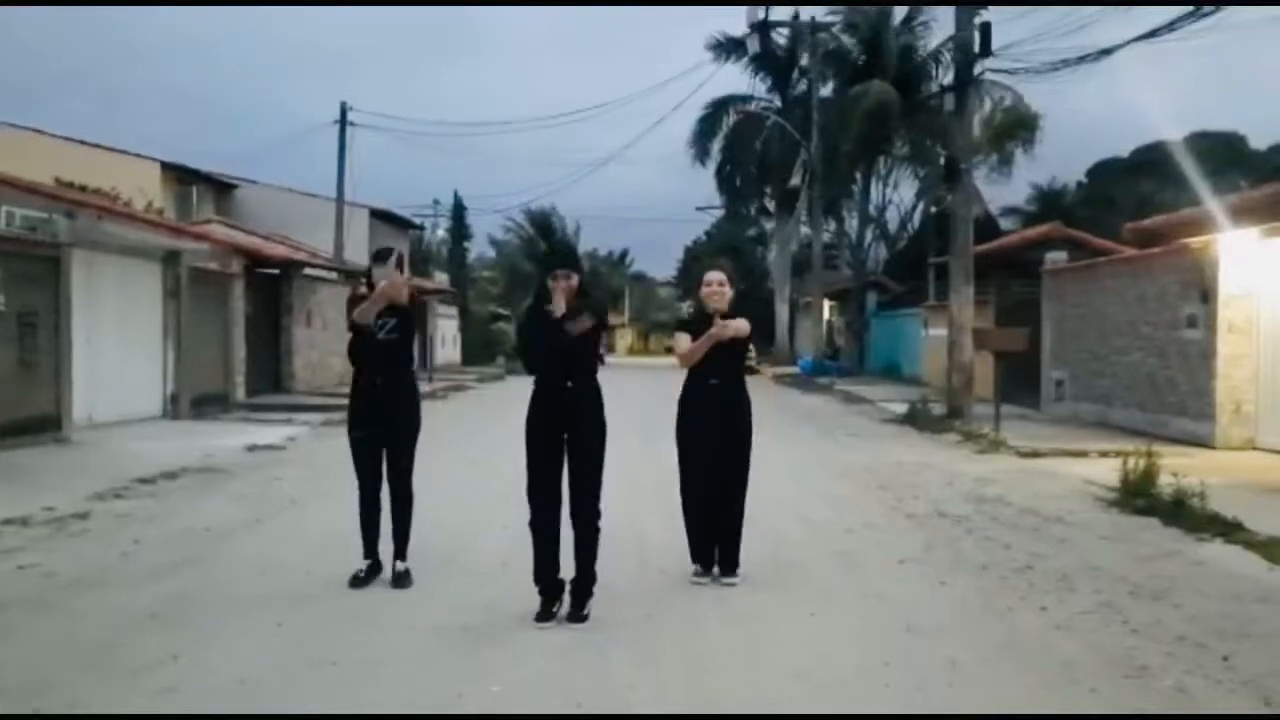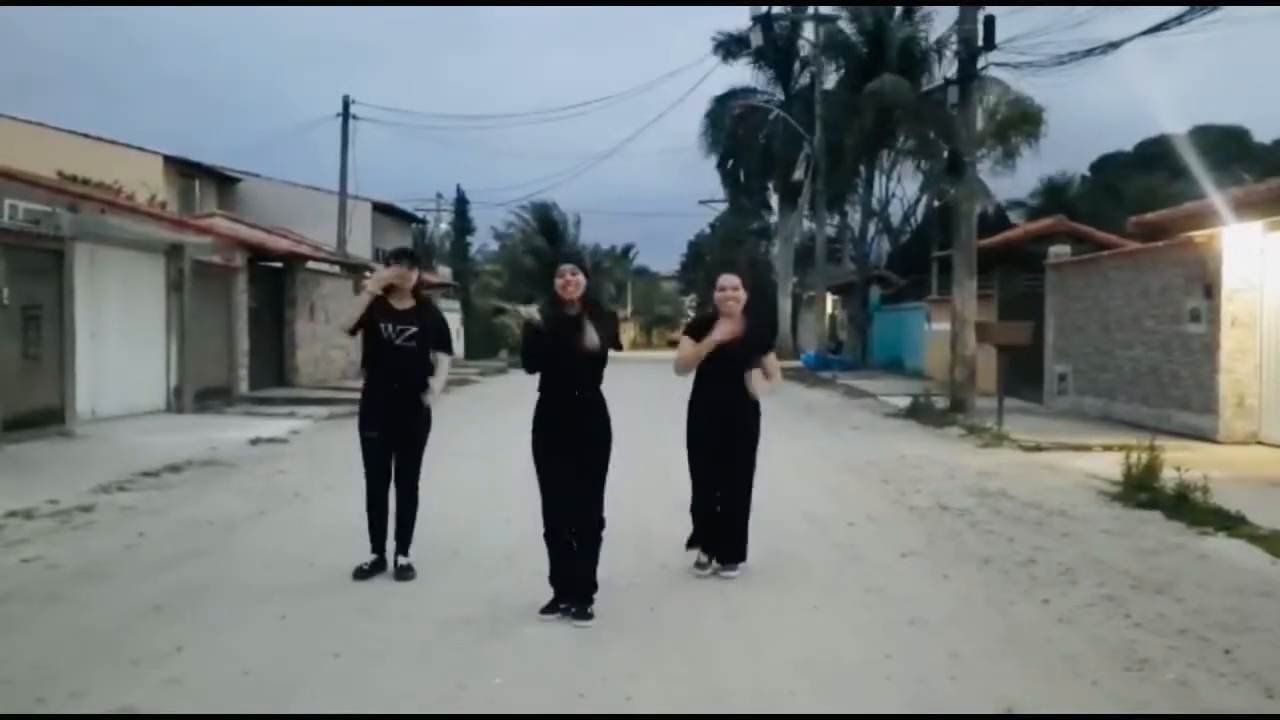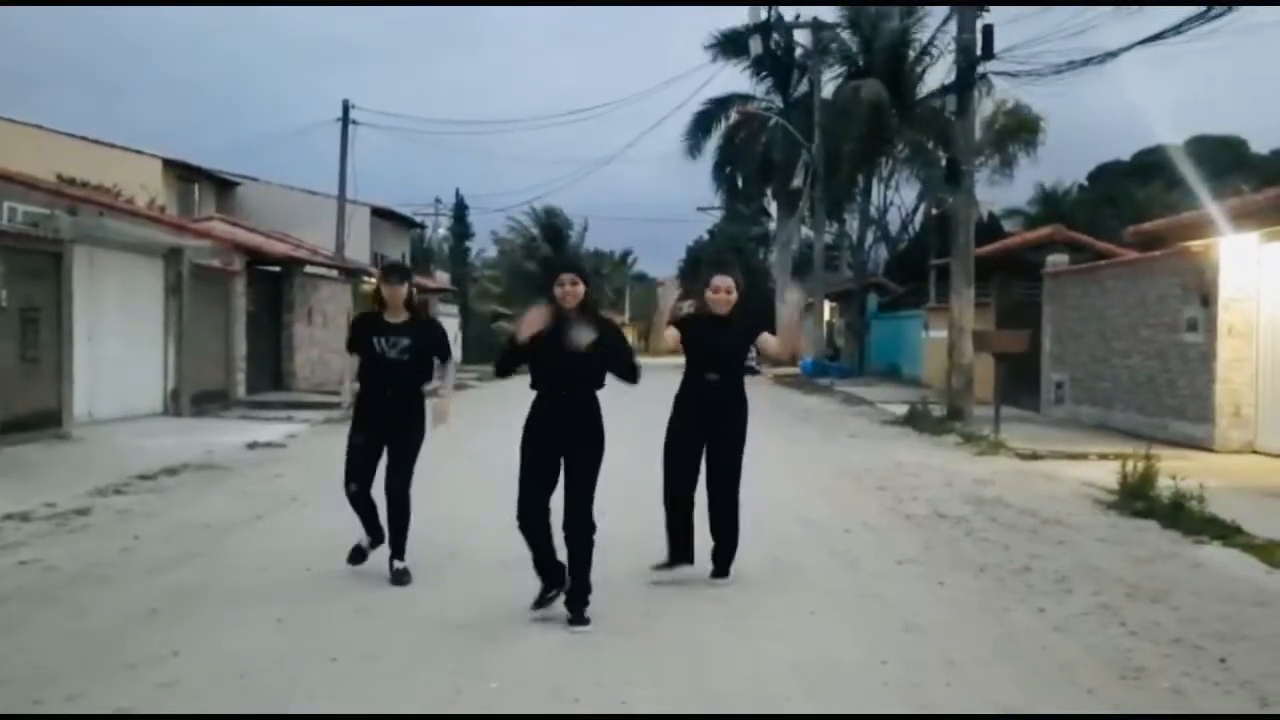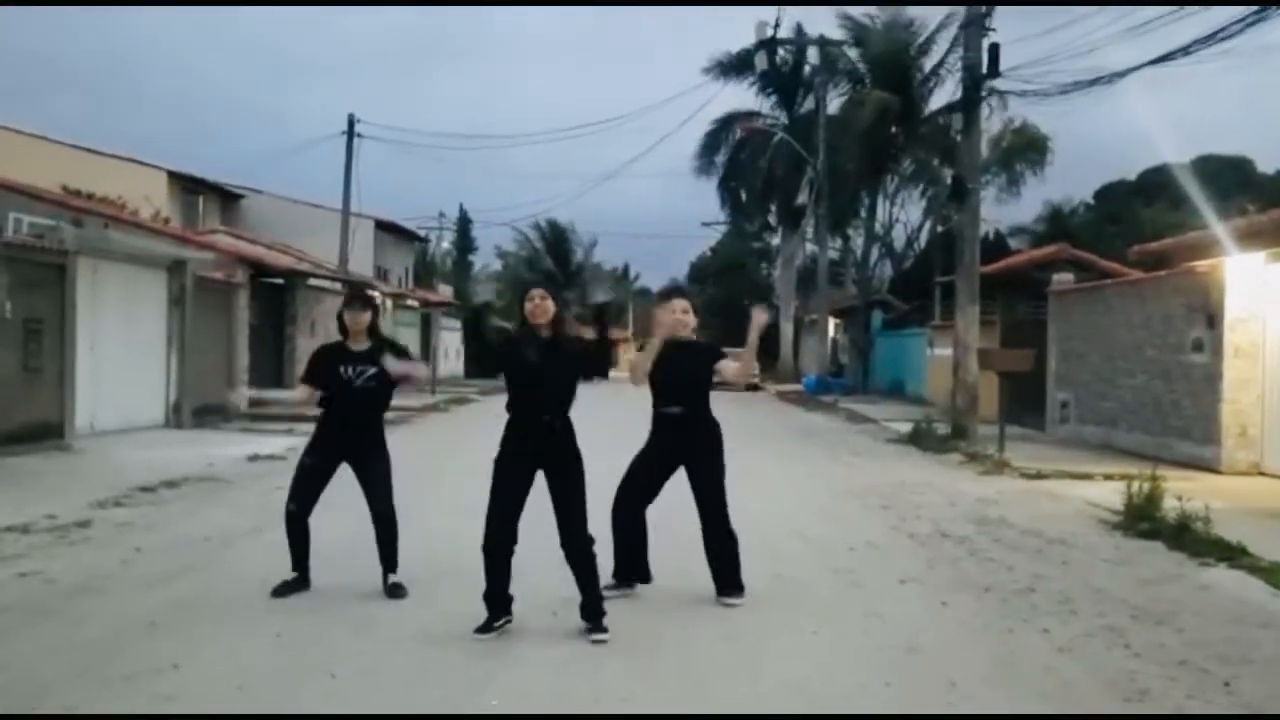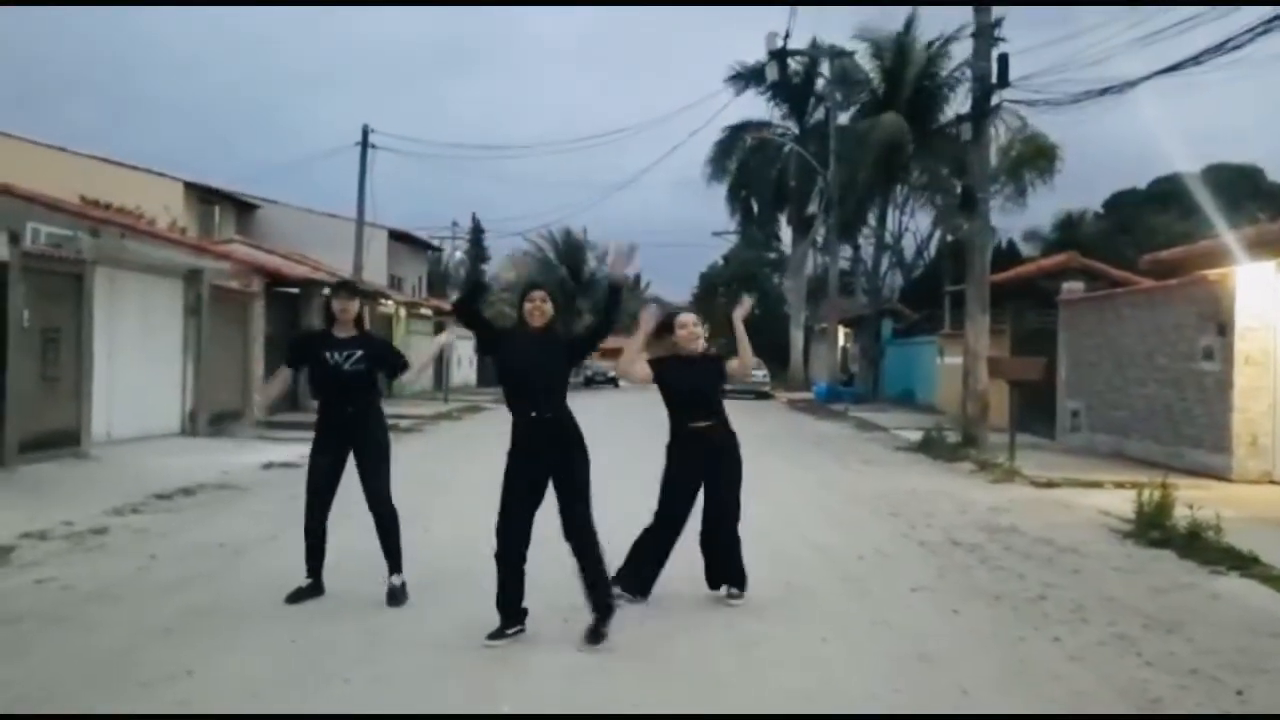
dt=1s
person 1, frame 1
left shoulder: (590, 310)
right shoulder: (534, 315)
left elbow: (591, 331)
right elbow: (532, 361)
left wrist: (564, 313)
right wrist: (564, 329)
left hip: (585, 409)
right hip: (545, 409)
left knee: (585, 505)
right knee: (542, 504)
left ankle: (581, 595)
right ankle: (548, 593)
person 1, frame 2
left shoulder: (603, 318)
right shoulder: (542, 319)
left elbow: (609, 340)
right elbow: (531, 364)
left wrist: (594, 341)
right wrist: (533, 326)
left hip: (590, 417)
right hip: (551, 417)
left knee: (587, 512)
right knee: (556, 512)
left ankle: (584, 595)
right ankle: (563, 591)
person 1, frame 3
left shoulder: (602, 328)
right shoulder: (538, 327)
left elbow: (631, 373)
right elbow: (502, 369)
left wrist: (594, 345)
right wrist: (520, 339)
left hip: (584, 424)
right hip: (542, 421)
left knee: (578, 516)
right knee: (531, 511)
left ankle: (578, 601)
right ankle: (552, 579)
person 1, frame 4
left shoulder: (573, 346)
right shoulder: (514, 345)
left hip: (560, 440)
right hip: (519, 441)
left knee: (575, 534)
right knee: (498, 531)
left ankle: (594, 614)
right ankle: (498, 609)
person 1, frame 5
left shoulder: (564, 344)
right shoulder: (505, 341)
left elbow: (601, 328)
right elbow: (463, 311)
left wrist: (615, 283)
right wrist: (488, 278)
left hip: (563, 439)
right hip: (525, 441)
left knee: (579, 525)
right knee: (510, 531)
left ankle: (602, 611)
right ankle: (512, 617)
person 2, frame 1
left shoulder: (405, 300)
right shoulder: (360, 300)
left elbow: (401, 295)
right elbow: (360, 318)
left wrist: (395, 285)
right wrist: (377, 293)
left hip: (401, 402)
right hip: (364, 401)
left knee: (400, 482)
right knee: (368, 485)
left ankle: (400, 560)
right ankle: (370, 559)
person 2, frame 2
left shoulder: (428, 312)
right shoulder: (374, 304)
left elbow: (443, 358)
right elbow: (347, 325)
left wrist: (436, 389)
right wrist: (371, 288)
left hip: (414, 404)
right hip: (376, 402)
left knee: (407, 481)
right knee: (376, 482)
left ankle: (403, 555)
right ankle: (377, 554)
person 2, frame 3
left shoulder: (427, 327)
right shoulder: (364, 323)
left elbow: (447, 364)
left wrist: (444, 395)
right wrist: (348, 385)
left hip: (409, 414)
right hip: (369, 412)
left knee: (397, 487)
right knee: (355, 485)
left ankle: (397, 558)
right ankle: (372, 534)
person 2, frame 4
left shoulder: (388, 350)
right shoulder: (327, 355)
left elbow: (422, 373)
right elbow: (305, 393)
left wrist: (403, 368)
left hip: (370, 441)
right hip: (328, 438)
left knee: (383, 509)
right knee: (296, 507)
left ankle: (391, 575)
right ankle: (300, 574)
person 2, frame 5
left shoulder: (374, 345)
right shoulder: (313, 341)
left elbow: (405, 375)
right elbow: (285, 375)
left wrist: (436, 346)
right wrist: (259, 405)
left hip: (369, 428)
right hip: (330, 428)
left knee: (380, 503)
right knee: (315, 507)
left ankle: (396, 577)
right ankle: (313, 579)
person 3, frame 1
left shoulder: (739, 321)
right shoulder: (689, 324)
left elbow: (739, 329)
right elbow: (684, 358)
left wrist: (725, 328)
right wrist: (711, 335)
left hip: (733, 409)
right hip: (695, 409)
left knee: (731, 486)
right knee: (697, 486)
left ankle: (729, 562)
right ankle: (702, 560)
person 3, frame 2
left shoulder: (758, 331)
right shoulder: (700, 326)
left elbow: (775, 375)
right elbow: (680, 366)
left wrist: (762, 385)
right wrist: (714, 340)
left hip: (743, 412)
right hip: (705, 411)
left knee: (737, 484)
right knee: (705, 483)
left ankle: (730, 554)
right ankle: (705, 547)
person 3, frame 3
left shoulder: (747, 327)
right shoulder: (690, 323)
left elbow: (782, 352)
right elbow: (659, 345)
left wrist: (790, 314)
right wrist: (664, 310)
left hip: (730, 411)
right hip: (689, 408)
left knee: (723, 487)
right knee: (678, 483)
left ankle: (722, 562)
right ankle: (677, 554)
person 3, frame 4
left shoulder: (706, 352)
right shoulder: (656, 349)
left elbow: (740, 376)
right elbow: (638, 375)
left wrist: (754, 334)
right wrist: (659, 336)
left hip: (703, 437)
right hip: (664, 436)
left knee: (713, 509)
right knee: (627, 503)
left ankle: (729, 584)
right ankle: (626, 576)
person 3, frame 5
left shoulder: (713, 362)
right shoulder: (663, 366)
left elbow: (745, 367)
right elbow: (626, 370)
left wrist: (738, 323)
right wrist: (643, 331)
left hip: (722, 445)
right hip: (684, 447)
left knee: (723, 519)
right knee: (667, 518)
left ankle: (733, 582)
right ankle: (628, 583)
